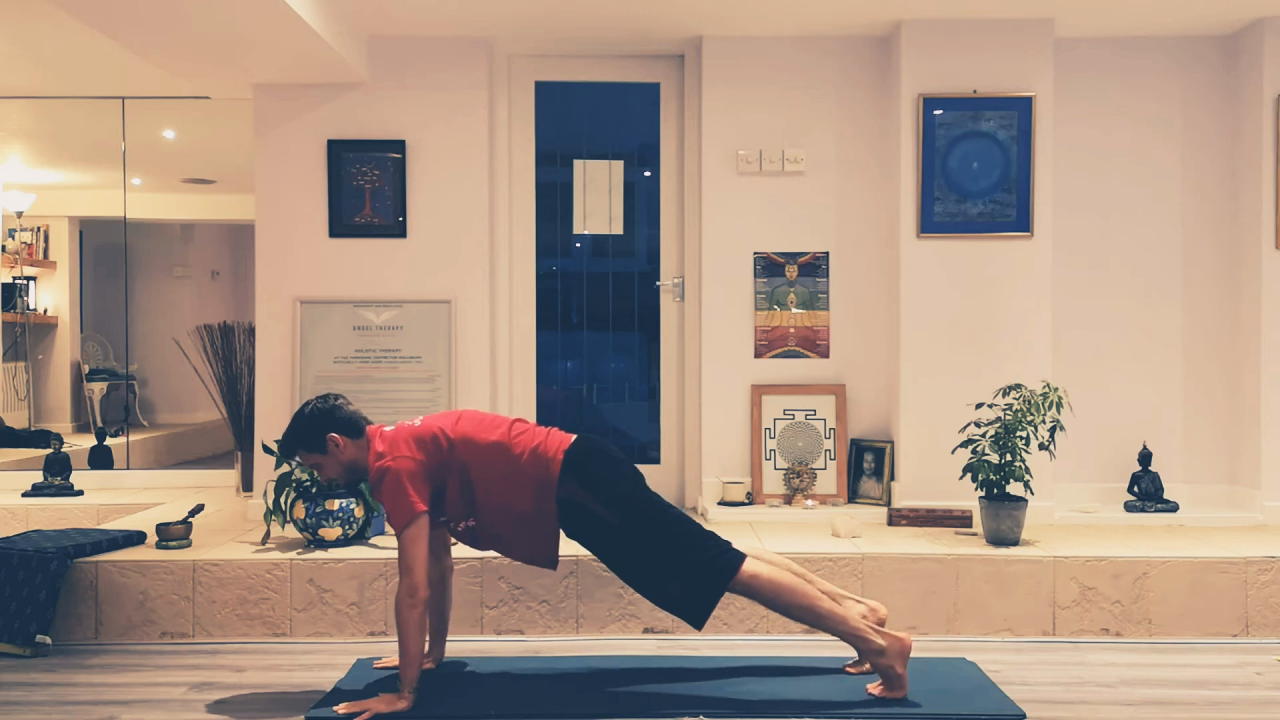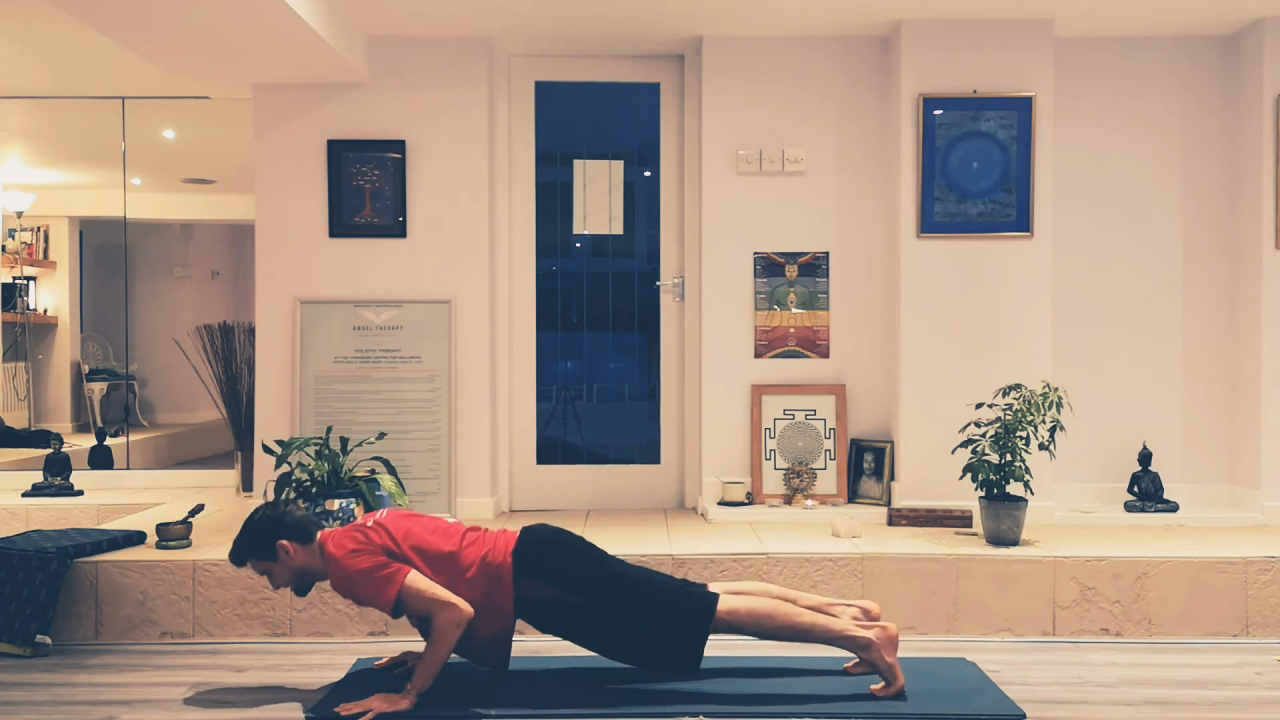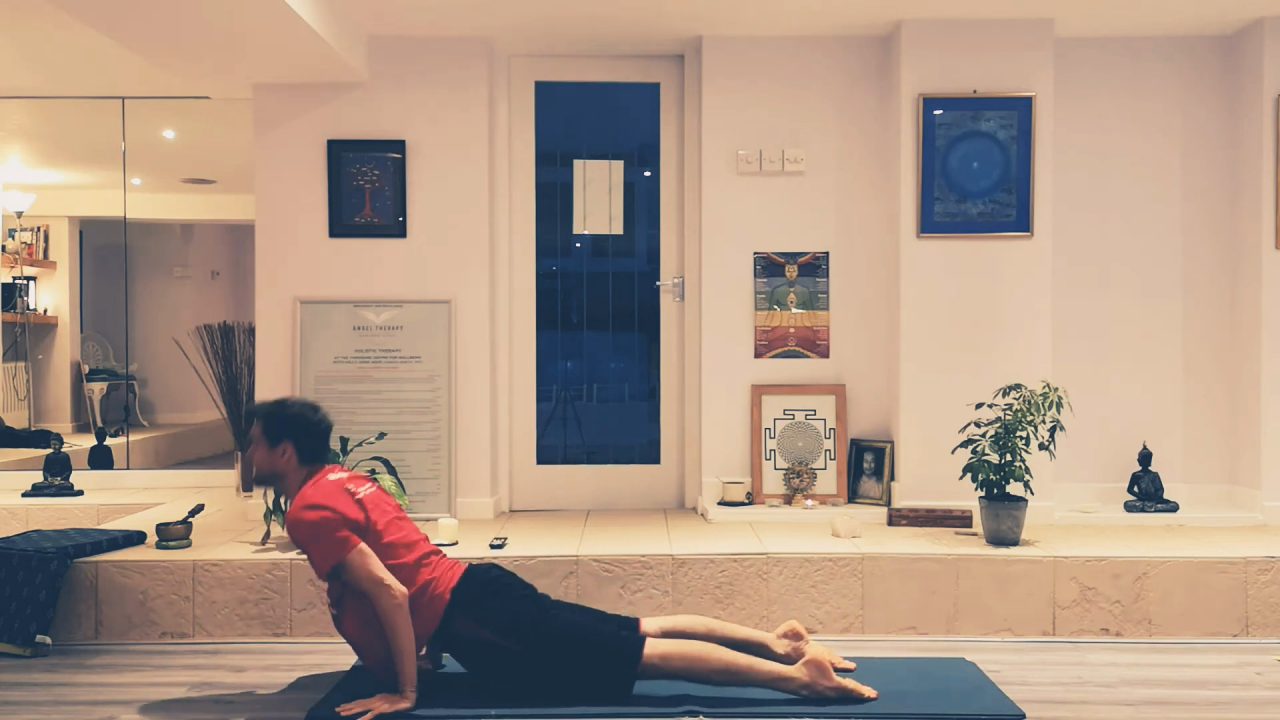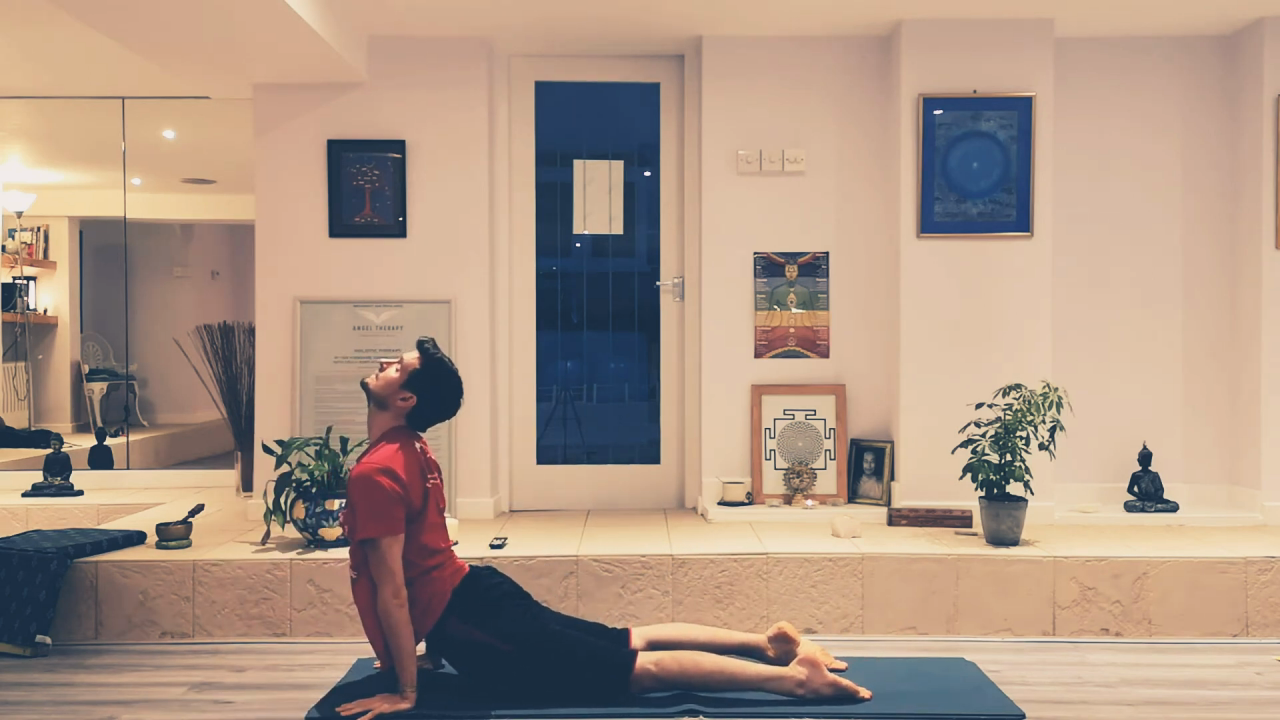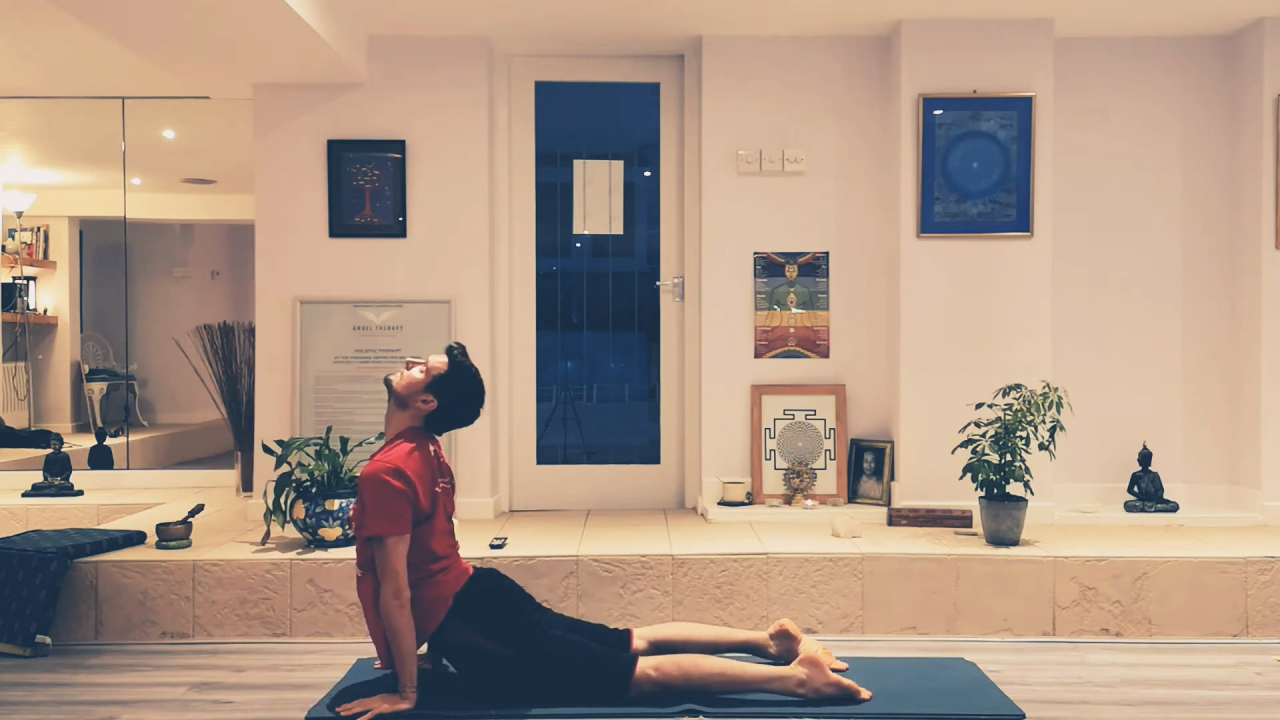
dt=1s
person 1, frame 1
left shoulder: (391, 465)
right shoulder: (409, 449)
left elbow: (414, 591)
right elbow: (439, 564)
right wrist: (433, 654)
left hip: (574, 483)
right hip: (577, 476)
left knee: (722, 570)
right knee: (724, 558)
left ankle: (876, 643)
right ankle: (858, 610)
person 1, frame 2
left shoulder: (347, 562)
right shoulder: (363, 535)
left elbow: (455, 613)
right wrist: (427, 653)
left hip: (533, 576)
right hip: (533, 557)
left knee: (704, 614)
right knee: (706, 602)
left ankle: (861, 636)
right ankle: (853, 613)
person 1, frame 3
left shoulder: (310, 512)
right shoulder: (347, 482)
left elbow: (392, 594)
right wrist: (416, 653)
left hip: (475, 616)
right hip: (480, 587)
left knee: (642, 656)
right knee: (645, 633)
right ankle: (776, 643)
person 1, frame 4
left shoulder: (374, 473)
right shoulder: (411, 451)
left elbow: (391, 590)
right wrist: (433, 647)
left hip: (466, 621)
right hip: (473, 595)
left knee: (637, 669)
right knee: (632, 641)
right ankle: (765, 643)
person 1, frame 5
left shoulder: (385, 472)
right shoulder: (424, 453)
left elbow: (395, 590)
right wrist: (435, 647)
left hip: (467, 623)
right hip: (476, 598)
left knee: (639, 674)
right knee: (636, 641)
left ankle: (796, 676)
right ankle: (767, 640)
